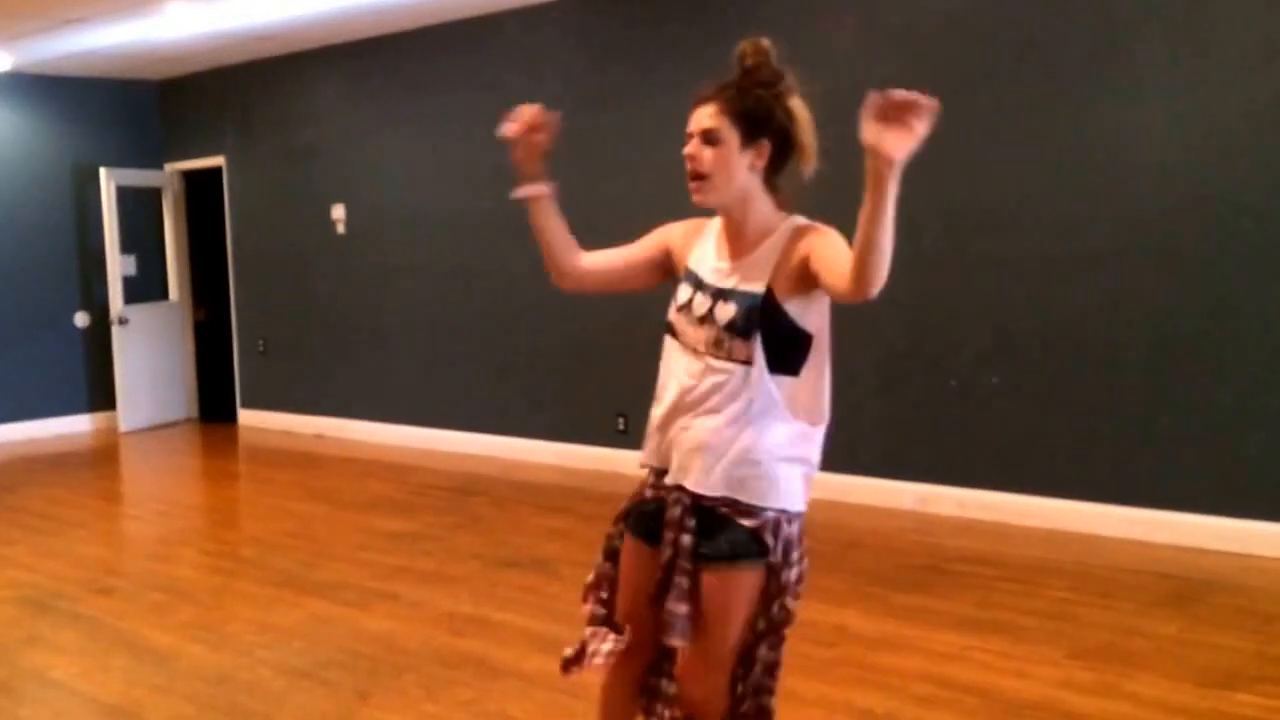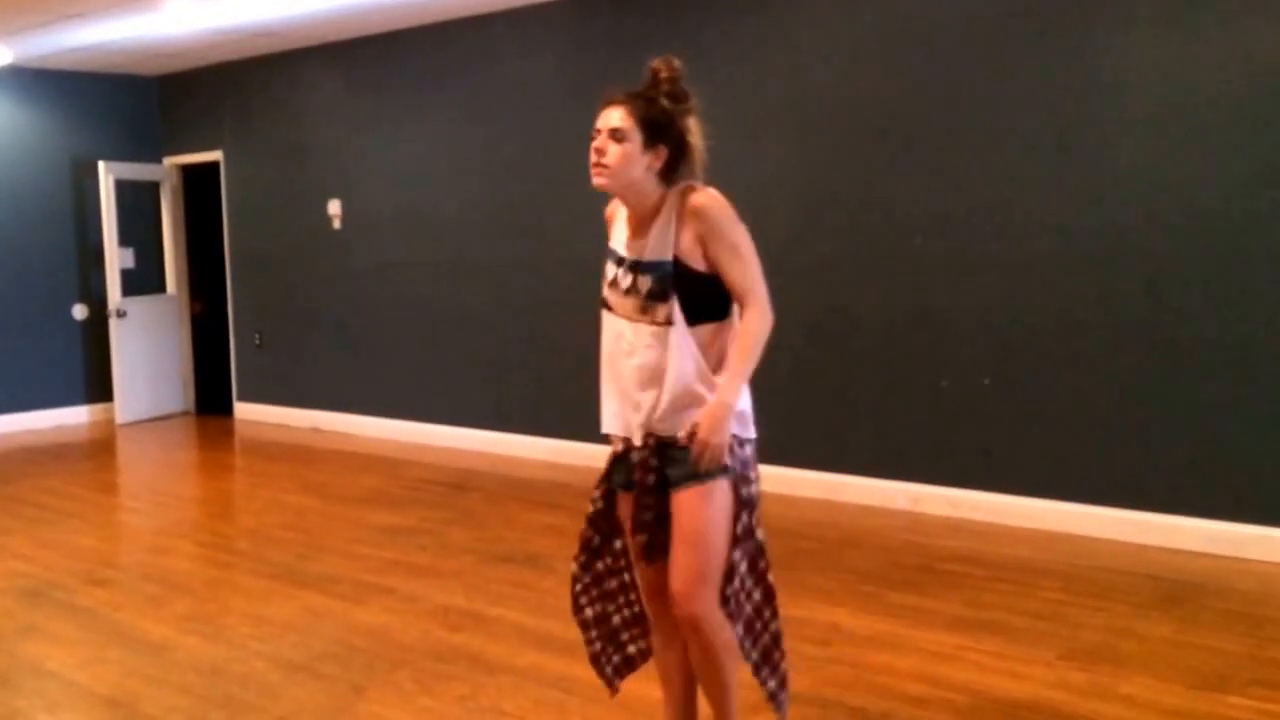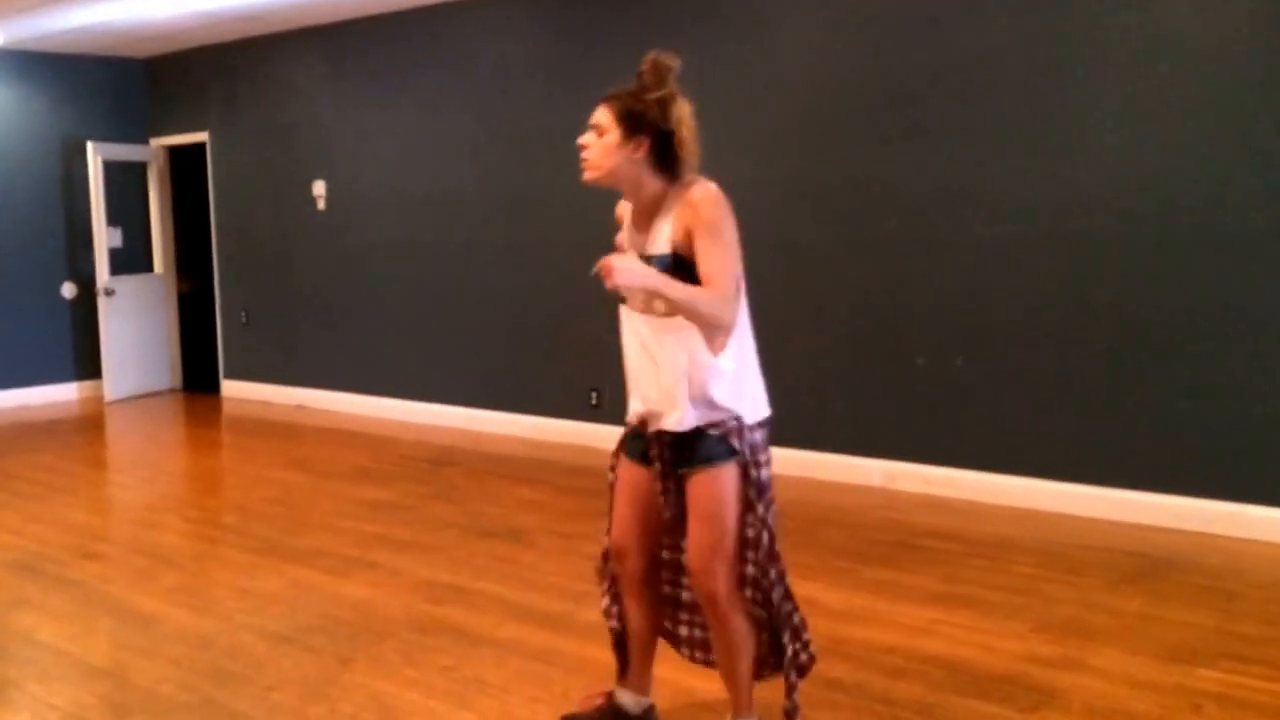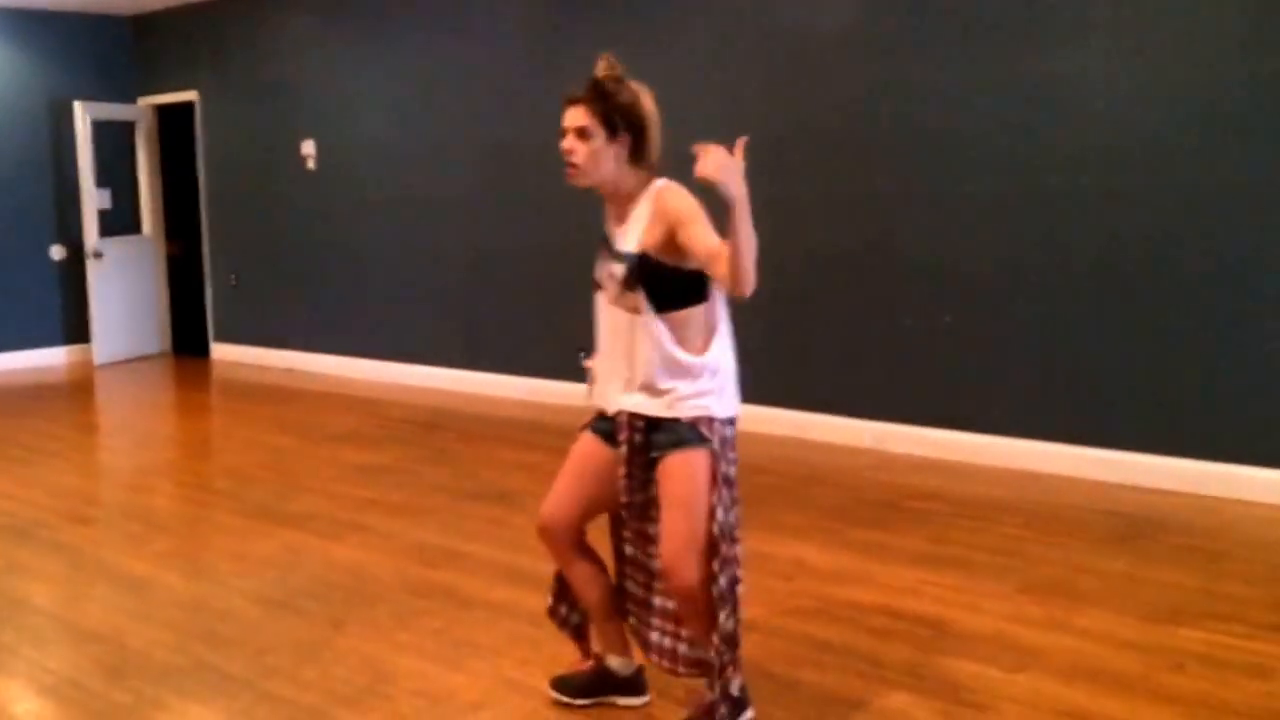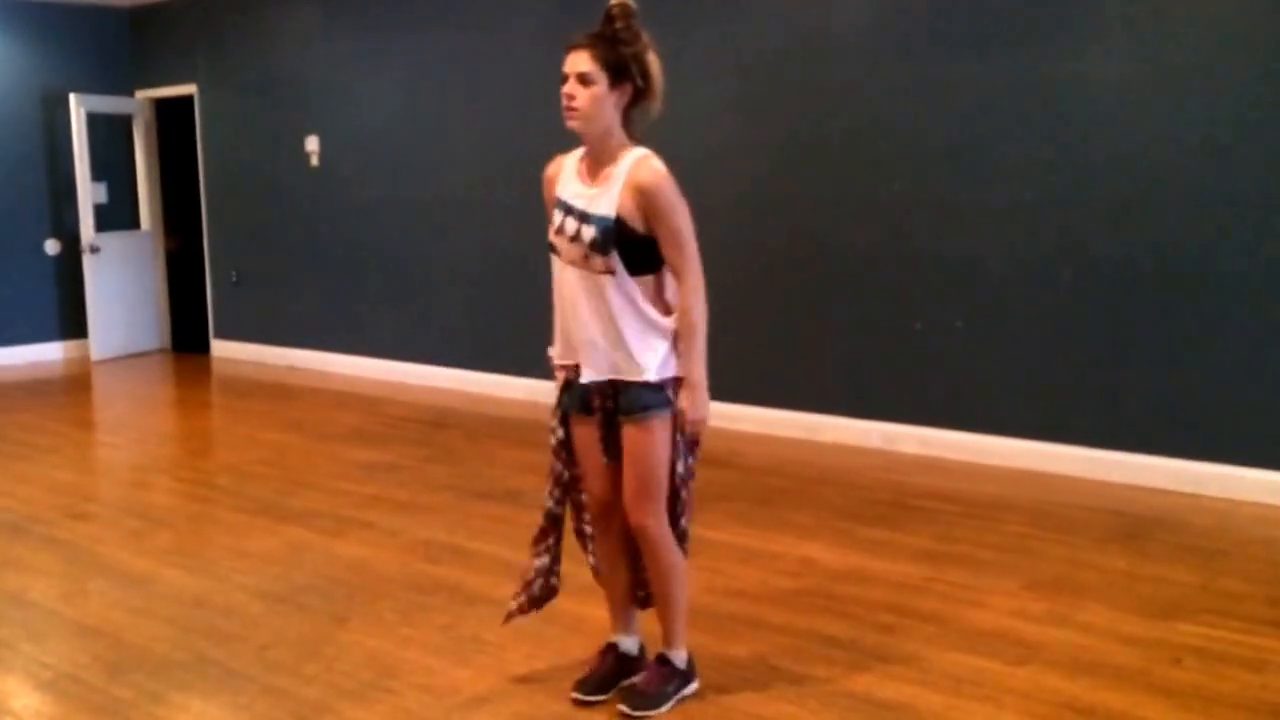
dt=1s
person 1, frame 1
left shoulder: (805, 247)
right shoulder: (685, 240)
left elbow: (861, 283)
right elbow: (571, 270)
left wrist: (884, 171)
right wrist: (535, 178)
left hip: (752, 496)
right hip: (667, 480)
right knee: (632, 638)
person 1, frame 2
left shoulder: (701, 207)
right shoulder: (613, 217)
left elbow: (758, 310)
left wrist: (724, 397)
left hip: (702, 438)
right hip: (637, 437)
left knee: (694, 602)
right knee: (653, 599)
person 1, frame 3
left shoulder: (700, 201)
right shoulder: (624, 219)
left elbow: (720, 313)
left wrist: (648, 280)
left hip: (717, 418)
right hip: (653, 416)
left knee: (712, 580)
right knee: (626, 556)
person 1, frame 4
left shoulder: (671, 202)
right shoulder: (613, 204)
left elbow: (737, 282)
left wrist: (736, 197)
left hip: (691, 413)
right hip: (624, 407)
left knee: (684, 570)
right knee: (556, 523)
right ankle: (617, 663)
person 1, frame 5
left shoulder: (647, 179)
right shoulder: (557, 173)
left elbow: (688, 281)
left wrist: (695, 382)
left hip: (645, 374)
right hip: (586, 372)
left knee: (646, 519)
right knee: (603, 511)
left ankle: (676, 660)
right ankle: (623, 647)
